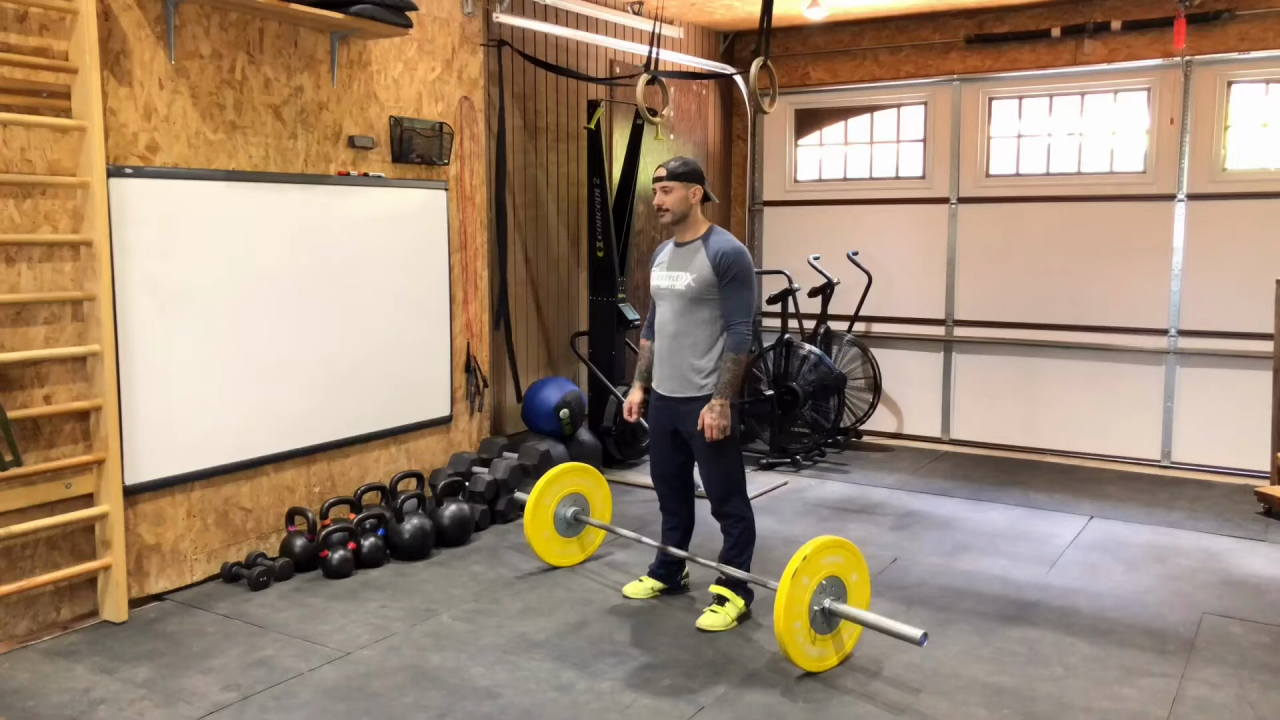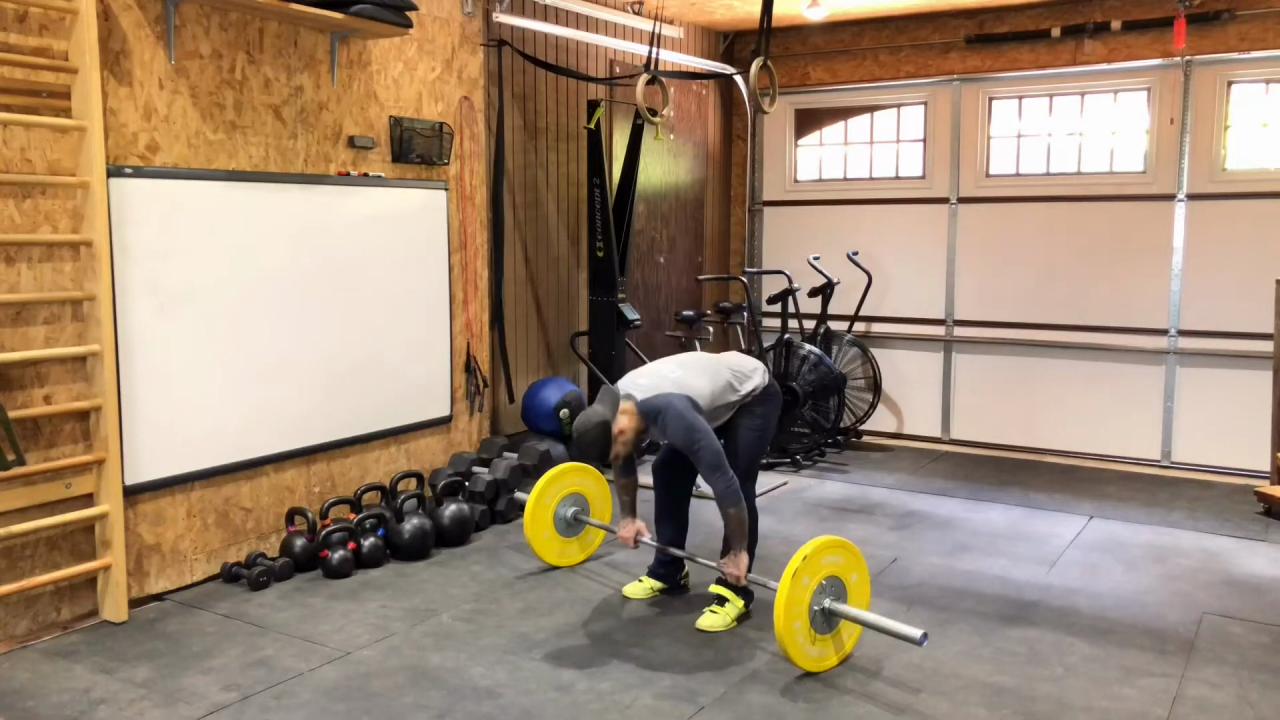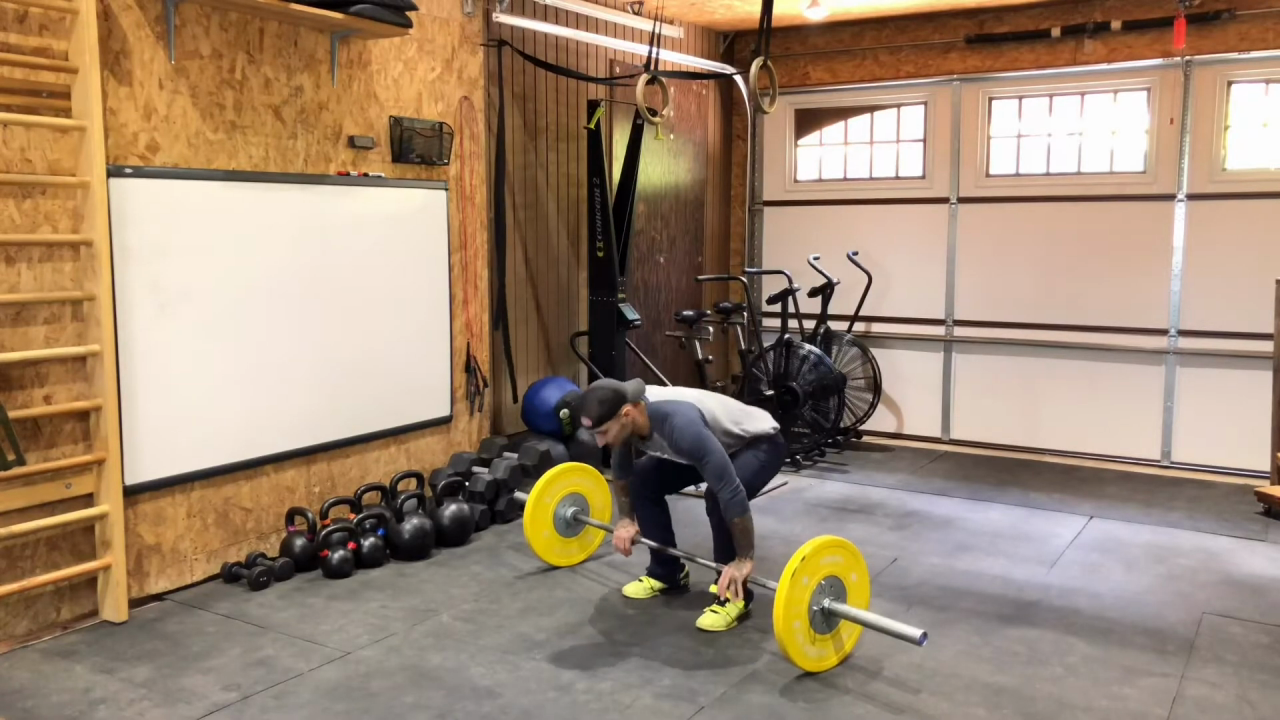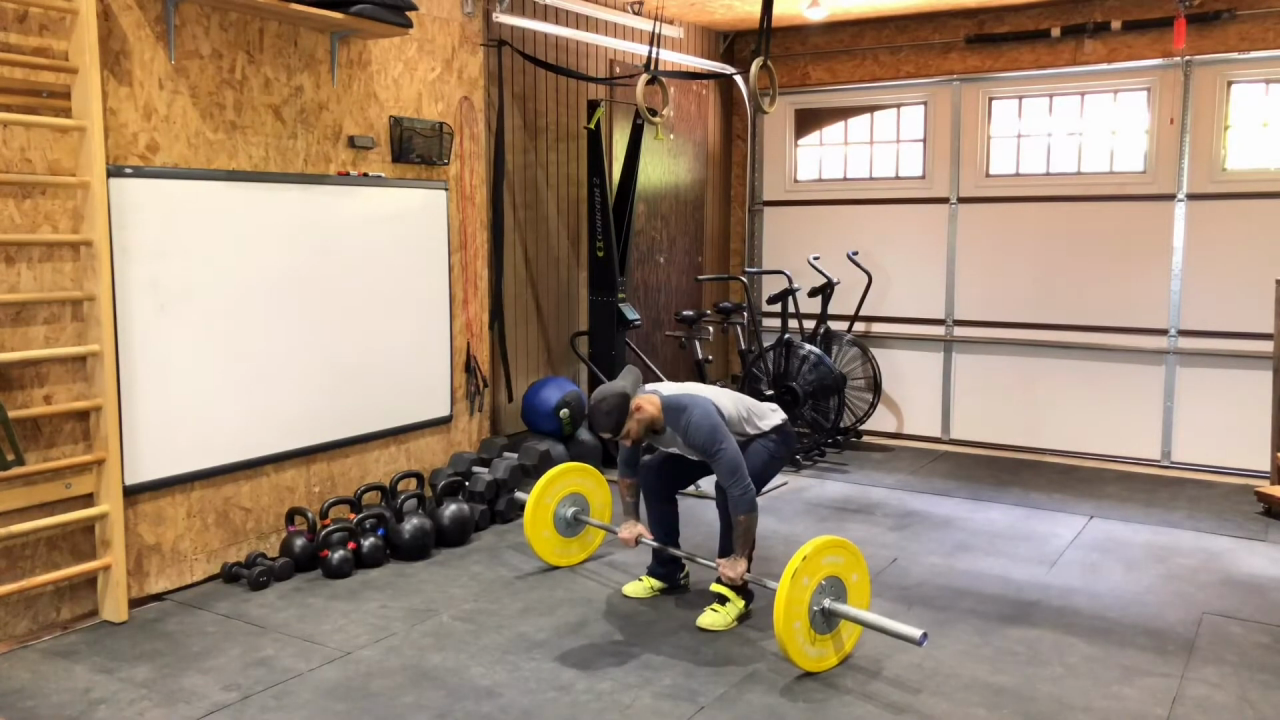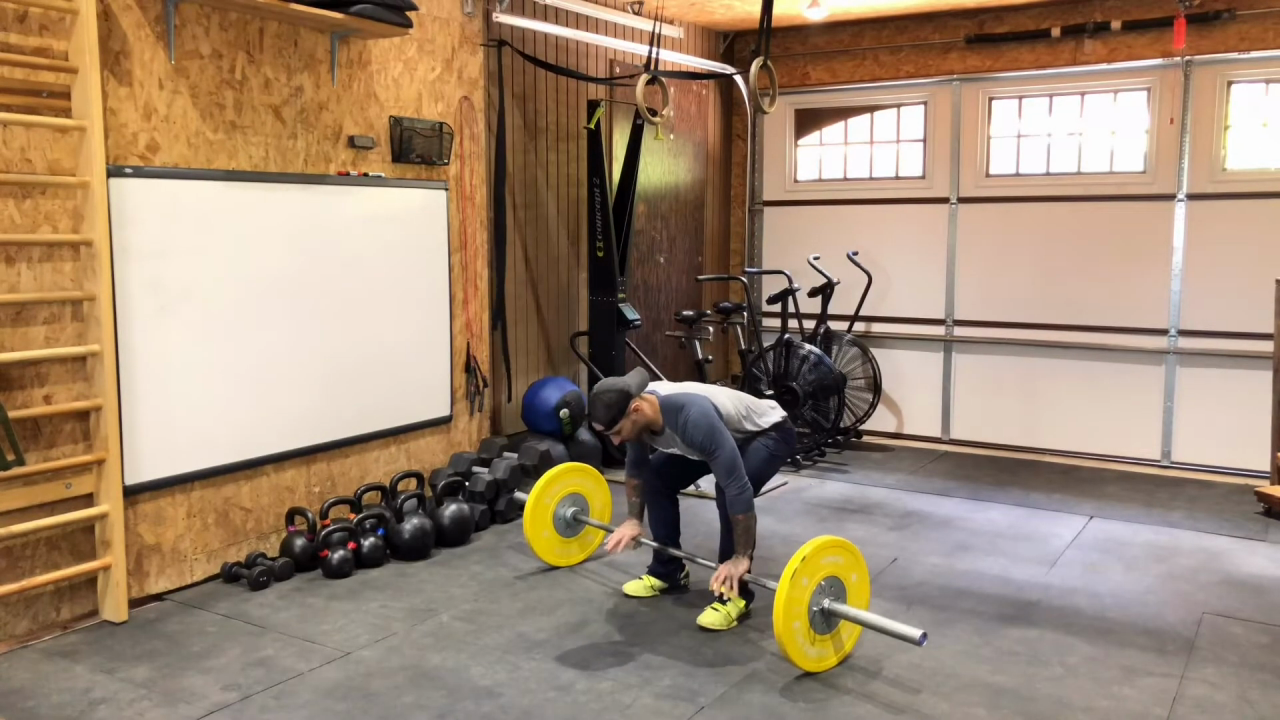
dt=1s
person 1, frame 1
left shoulder: (726, 253)
right shoulder: (661, 254)
left elbow: (739, 335)
left wrist: (721, 401)
right wrist: (640, 385)
left hip: (706, 402)
right hip: (664, 398)
left knee: (726, 499)
right knee: (670, 492)
left ankle: (735, 592)
right ankle: (669, 572)
person 1, frame 2
left shoulder: (674, 416)
right shoulder: (615, 408)
left elbow: (723, 482)
right elbow: (624, 467)
left wrist: (738, 552)
right wrist: (628, 517)
left hip: (753, 397)
right hip: (715, 394)
left knee: (737, 485)
right knee: (666, 472)
left ankle: (733, 592)
right ankle: (668, 571)
person 1, frame 3
left shoulder: (680, 424)
right shoulder: (626, 412)
left elbow: (731, 491)
right elbow: (622, 469)
left wrist: (744, 559)
right wrist: (625, 519)
left hip: (760, 442)
right hip: (718, 438)
left knee: (717, 497)
right knee: (643, 479)
left ankle: (734, 595)
right ankle: (667, 572)
person 1, frame 4
left shoulder: (696, 419)
right shoulder: (632, 413)
left elbow: (741, 489)
right elbow: (628, 467)
left wrist: (740, 557)
right wrist: (630, 518)
left hip: (769, 435)
right hip: (728, 435)
left knee: (727, 490)
right knee: (653, 474)
left ankle: (734, 591)
right ankle: (668, 571)
person 1, frame 5
left shoulder: (693, 418)
right shoulder: (636, 411)
left elbow: (738, 487)
right elbow: (636, 467)
left wrist: (741, 556)
right wrist: (634, 519)
left hip: (769, 433)
right hip: (728, 433)
left knee: (726, 490)
right knee: (655, 475)
left ankle: (736, 592)
right ankle: (668, 571)
